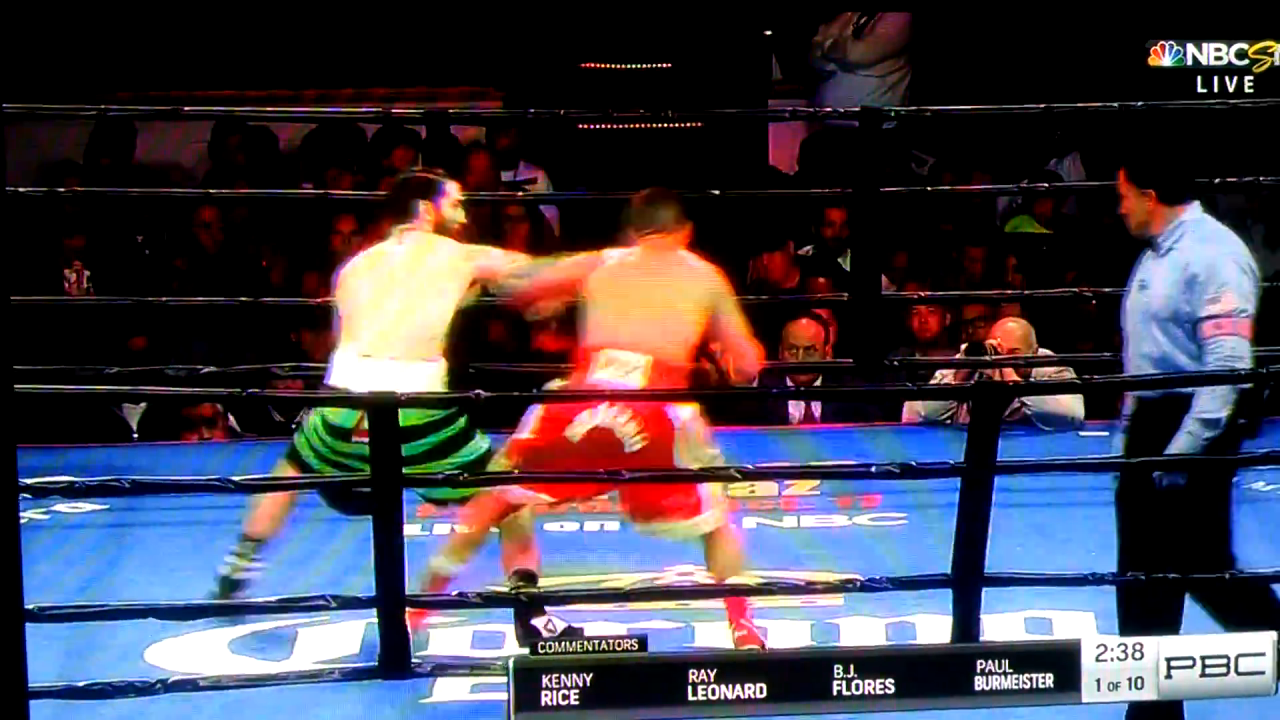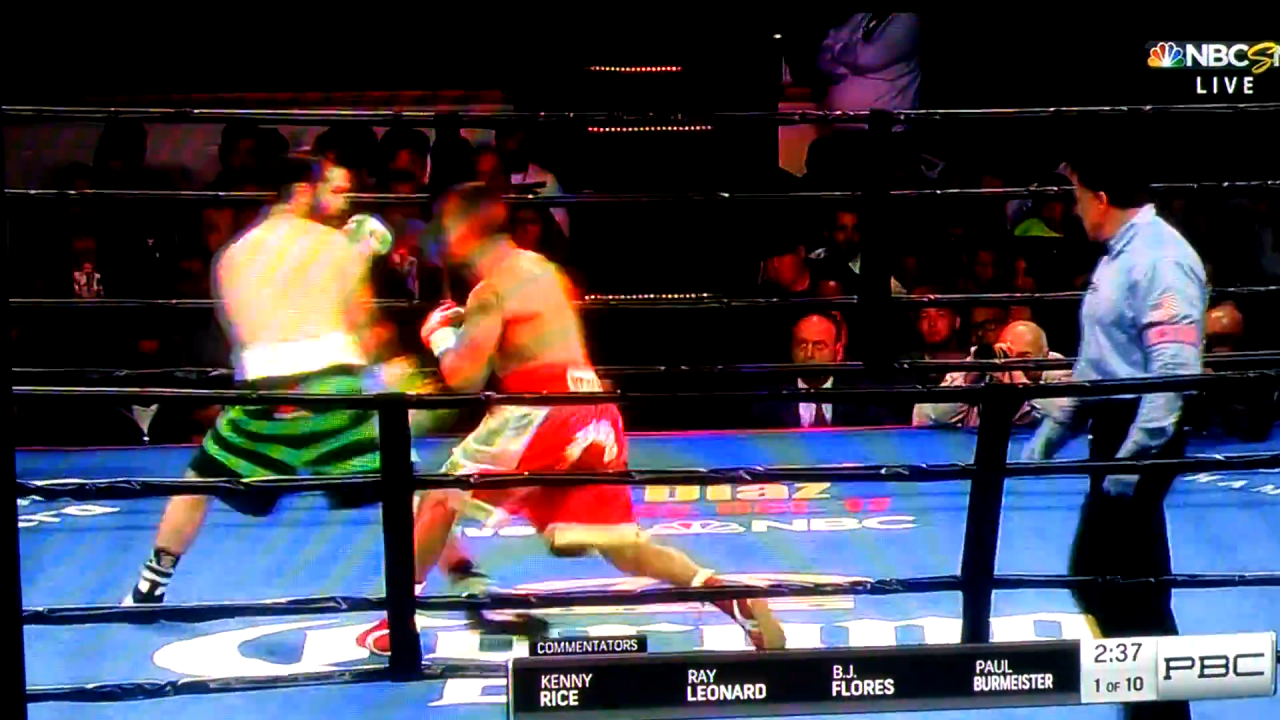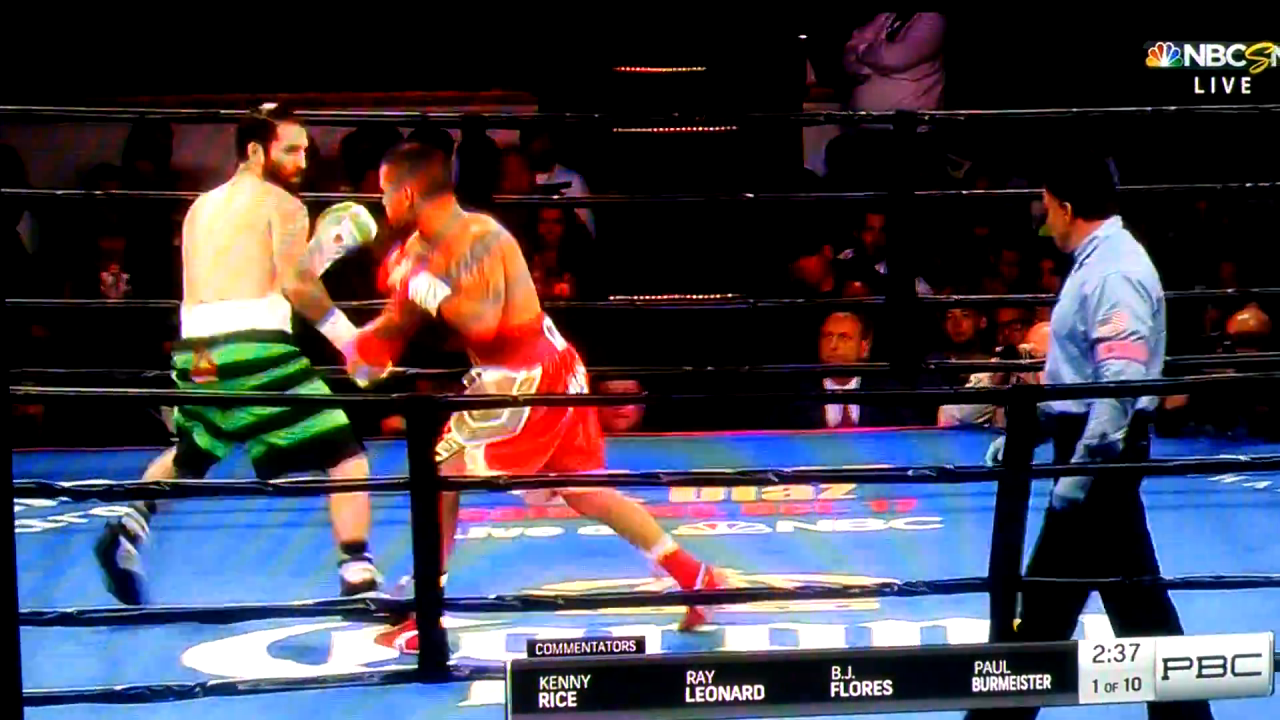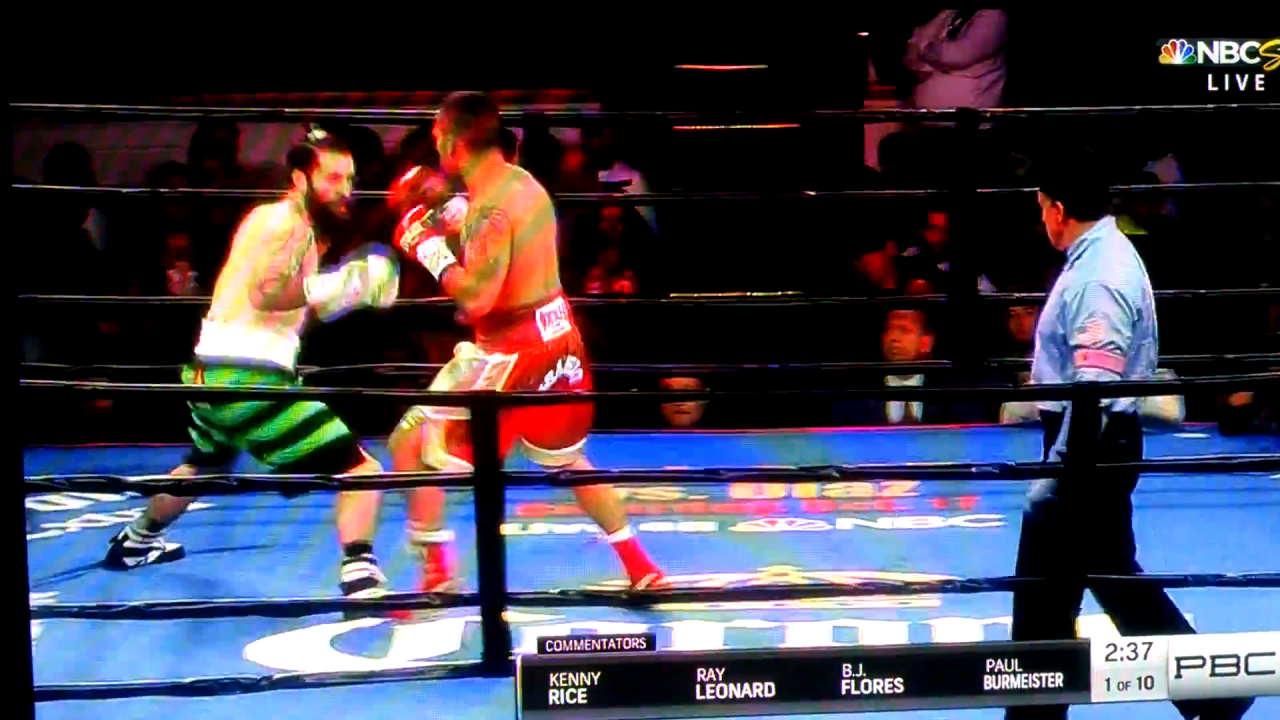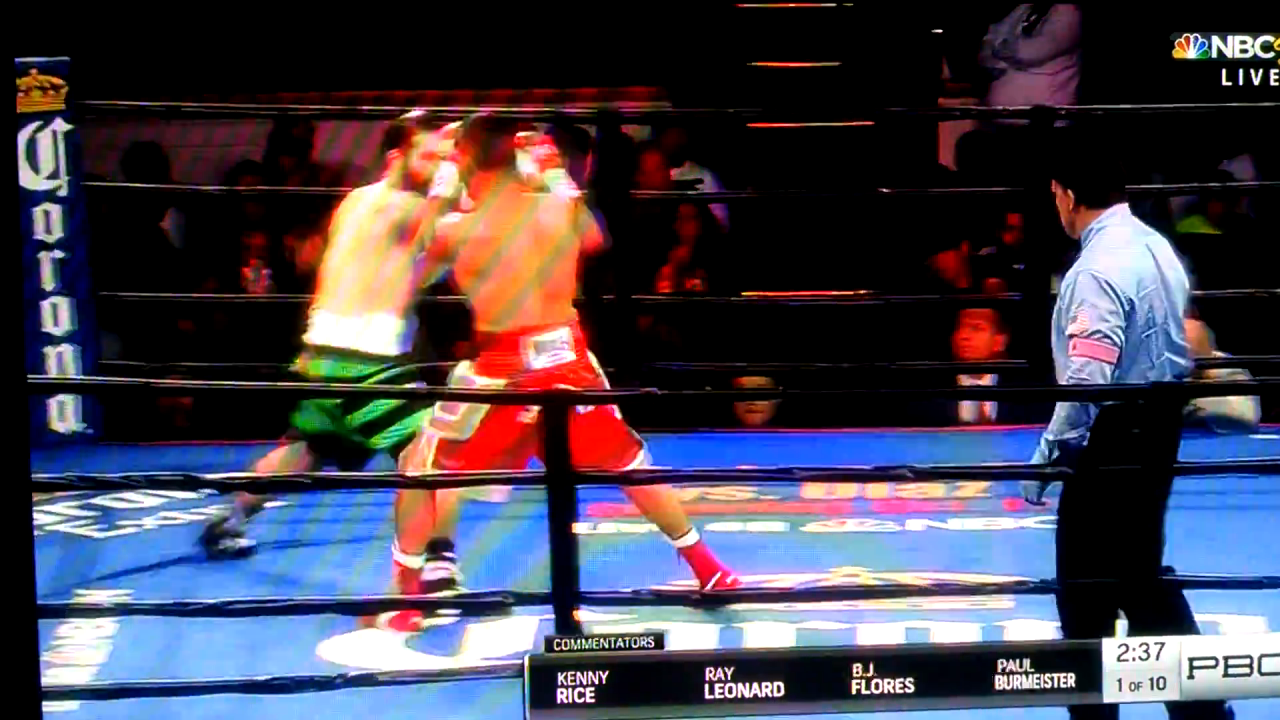
dt=0.2s
person 1, frame 1
left shoulder: (1213, 251)
right shoulder: (1154, 257)
left elbow: (1229, 360)
left wrist: (1191, 439)
right wrist: (1128, 429)
left hip: (1196, 429)
right hip: (1153, 427)
left knee: (1205, 571)
right knee: (1141, 576)
person 1, frame 2
left shoulder: (1160, 256)
right shoulder: (1118, 257)
left elbow: (1176, 366)
left wrist: (1136, 453)
right wrist: (1055, 427)
left hip: (1141, 438)
right hip: (1112, 431)
left knee: (1100, 574)
right knee: (1135, 578)
person 1, frame 3
left shoulder: (1114, 271)
right shoulder: (1095, 263)
left elbow: (1123, 384)
left wrist: (1080, 466)
left hip: (1100, 452)
right hip: (1091, 444)
left knee: (1049, 594)
right knee: (1131, 588)
person 1, frame 4
left shoulder: (1096, 275)
right shoulder: (1106, 258)
left elbow: (1095, 387)
left wrist: (1054, 470)
right wrist: (1058, 447)
left hip: (1090, 449)
right hip: (1100, 447)
left knee: (1043, 597)
right knee: (1118, 584)
person 1, frame 5
left shoulder: (1097, 267)
right shoulder: (1153, 244)
left elbow: (1086, 377)
left wrist: (1048, 454)
left hip: (1116, 437)
right hip: (1155, 427)
left knee: (1090, 588)
right knee: (1141, 575)
person 2, frame 1
left shoulder: (602, 262)
right shoulder: (708, 279)
left elbow: (522, 289)
right elbow: (746, 362)
left hip: (582, 400)
right hip: (653, 410)
left knee: (498, 495)
right knee: (711, 517)
left ankle: (423, 600)
right ankle: (742, 627)
person 2, frame 2
left shoulder: (492, 292)
right shoulder: (530, 268)
left elbow: (464, 377)
left wrist: (439, 334)
left hip: (548, 415)
right hip: (592, 418)
left knee: (440, 499)
right knee: (622, 545)
right ankle: (741, 603)
person 2, frame 3
left shoulder: (477, 238)
right shoulder: (425, 244)
left elbow: (482, 321)
right elbow: (400, 318)
left wrist: (419, 283)
left hip: (526, 373)
right hip: (531, 371)
left knee: (441, 478)
right knee: (585, 492)
right ankle: (692, 574)
person 2, frame 4
left shoulder: (493, 208)
right shoulder: (521, 184)
left elbow: (476, 299)
left wrist: (428, 246)
right wrist: (439, 199)
left hip: (511, 351)
right hip: (554, 340)
left knee: (413, 447)
right knee: (569, 460)
left ankle: (436, 575)
right ankle: (641, 569)
person 2, frame 5
left shoulder: (459, 232)
right shoulder: (558, 213)
left elbow: (431, 245)
right elbow: (592, 237)
right wrist: (555, 177)
left hip: (504, 377)
right hip: (568, 366)
left knee: (420, 468)
right knee: (630, 469)
left ankle: (406, 602)
right ankle: (711, 571)
person 3, frame 1
left shoulder: (354, 266)
right shoulder: (454, 255)
left hip: (345, 408)
right hip: (417, 414)
left knee: (294, 472)
left ankle: (239, 569)
person 3, frame 2
left shoulder: (233, 256)
right shoulder: (337, 245)
right elbow: (364, 329)
right wrist: (396, 377)
left hip: (266, 397)
right hip: (332, 389)
left knee: (204, 480)
left ankle: (153, 581)
person 3, frame 3
left shoulder: (202, 207)
right shoulder: (283, 204)
right elbow: (297, 285)
right wrist: (348, 336)
left hip: (198, 357)
right hip: (256, 352)
left knee: (184, 459)
right knee: (348, 462)
left ankle: (128, 527)
right ankle: (360, 578)
person 3, frame 4
left shoulder: (264, 218)
right shoulder: (293, 227)
left elbow: (299, 307)
right elbow: (265, 294)
left wrist: (347, 291)
right wrist: (343, 285)
left hip: (212, 370)
right hip: (251, 376)
left knee: (204, 464)
right knee: (359, 470)
left ankle: (137, 540)
right ankle: (360, 577)
person 3, frame 5
left shoulder: (360, 200)
right shoulder: (392, 203)
right elbow: (418, 222)
left hip: (325, 356)
right hip: (359, 364)
left knee: (307, 448)
left ankle: (228, 522)
